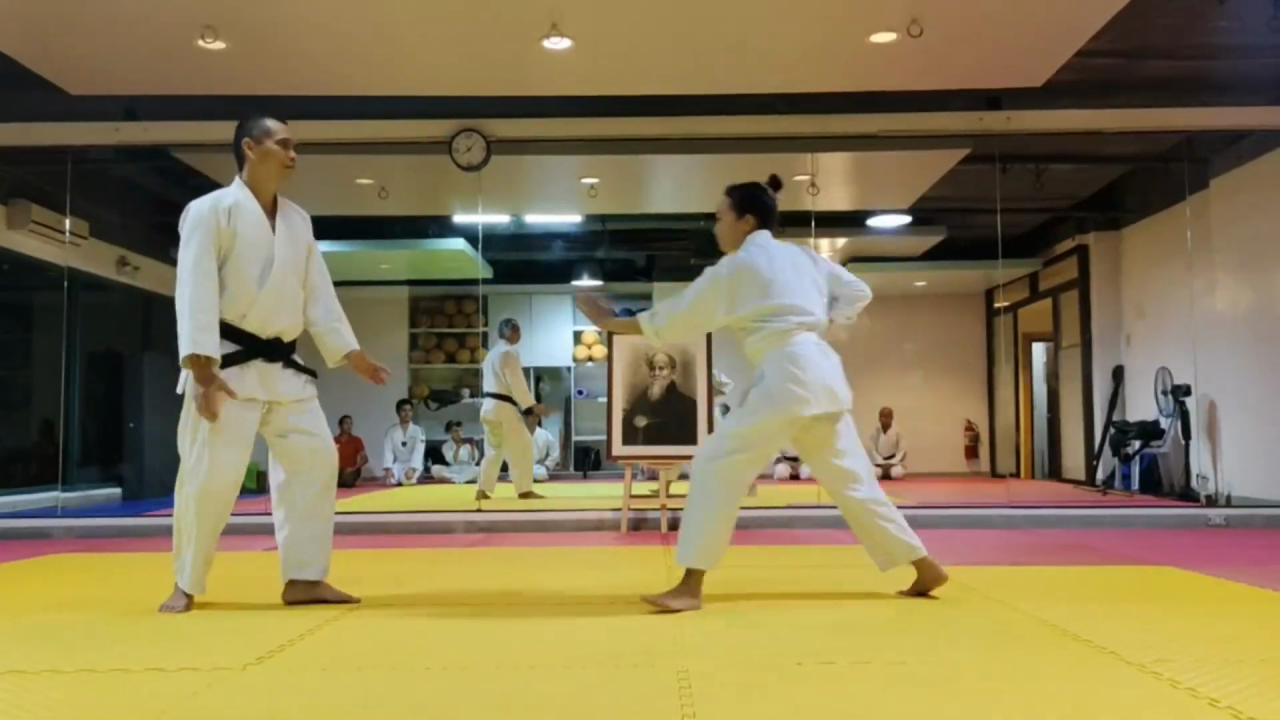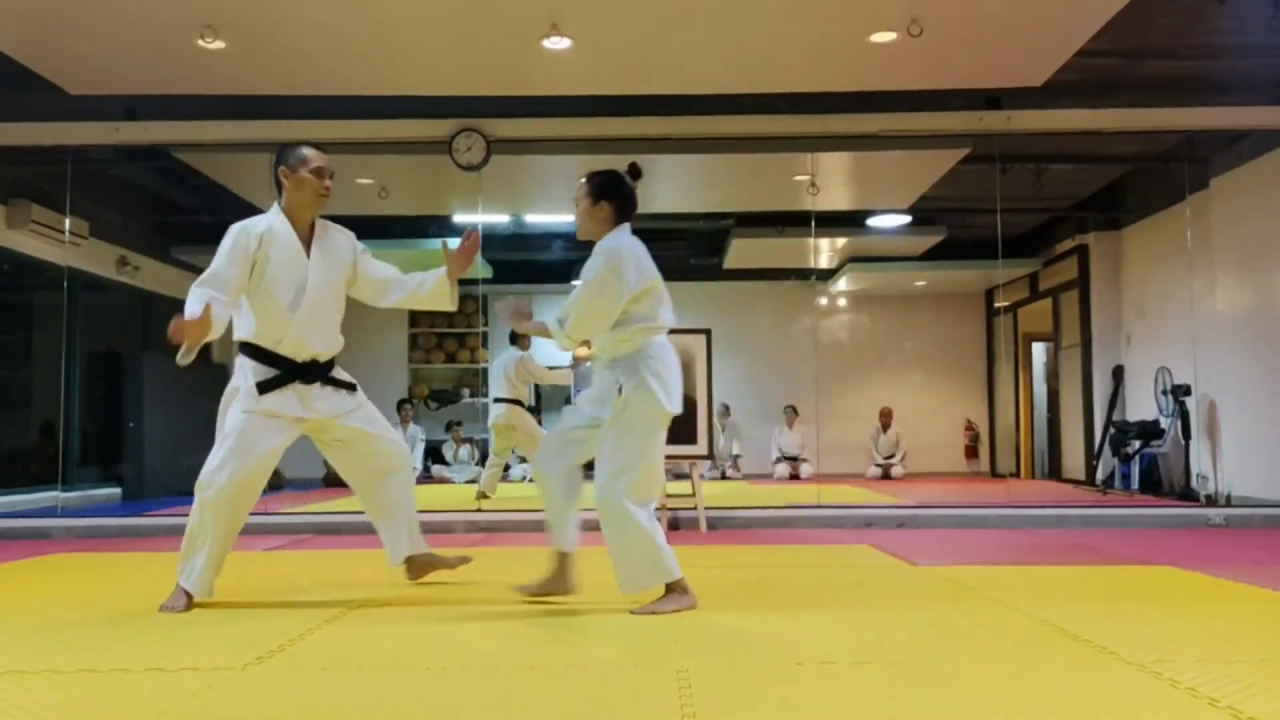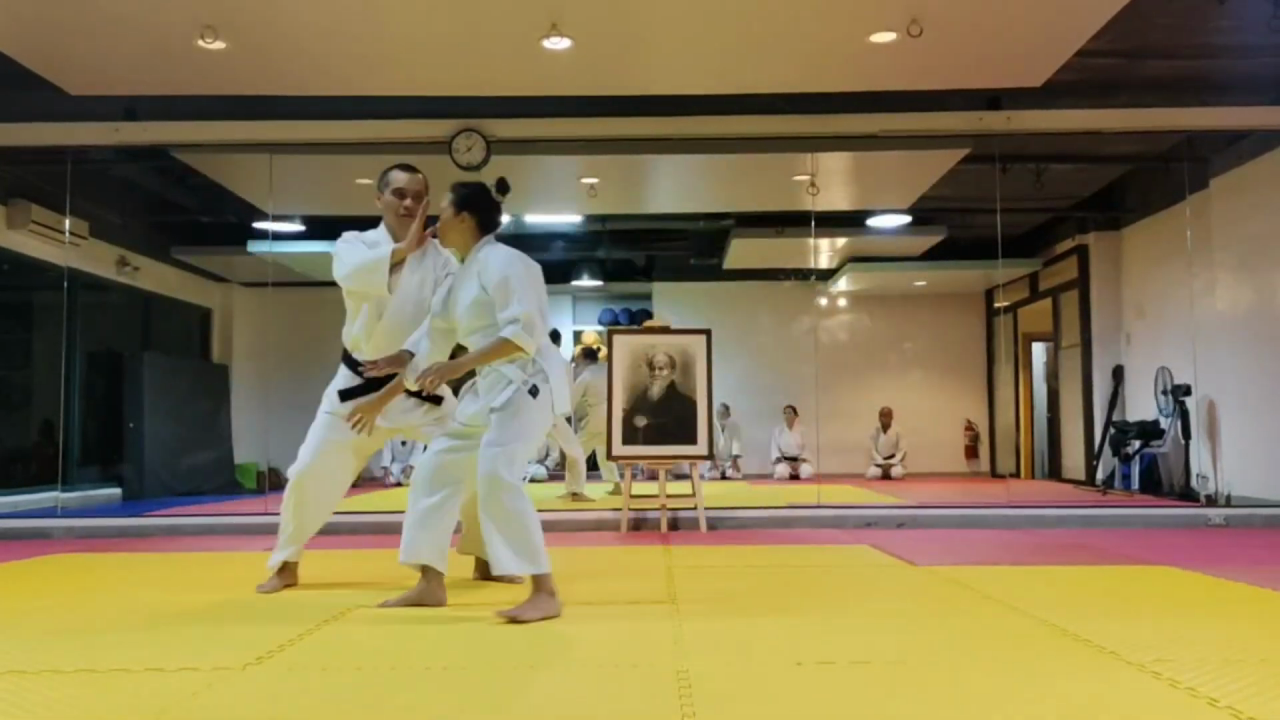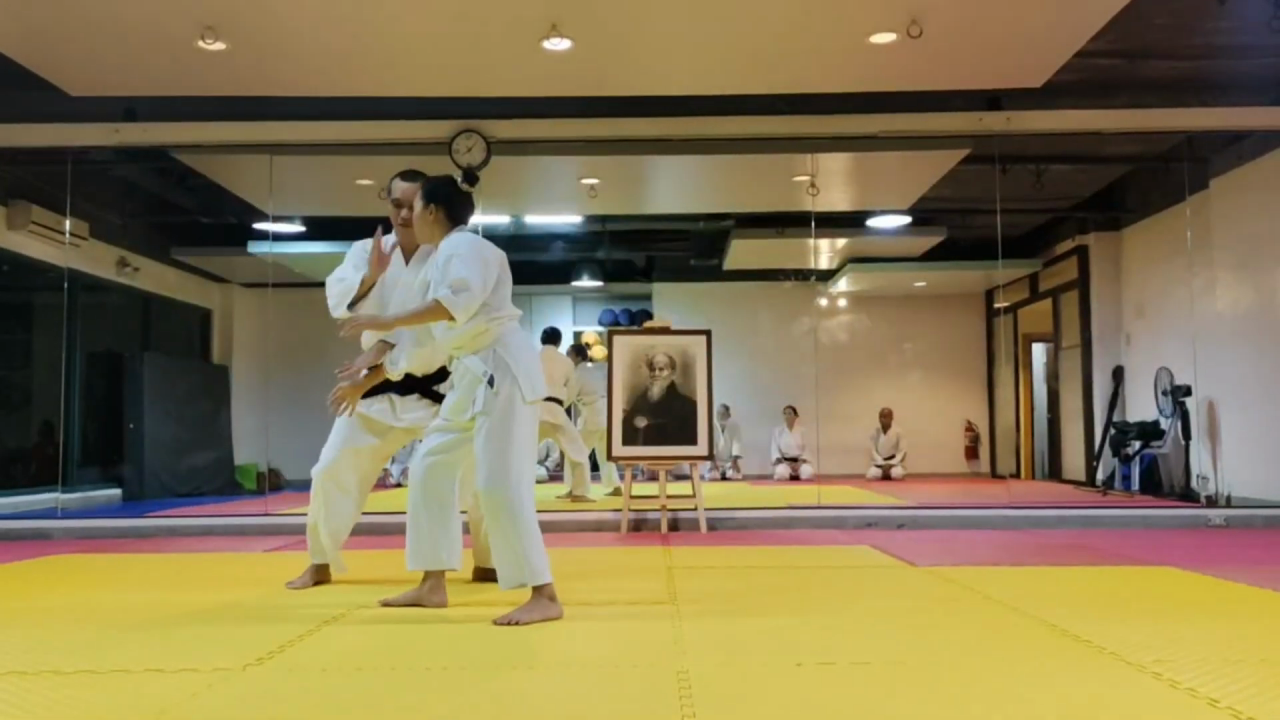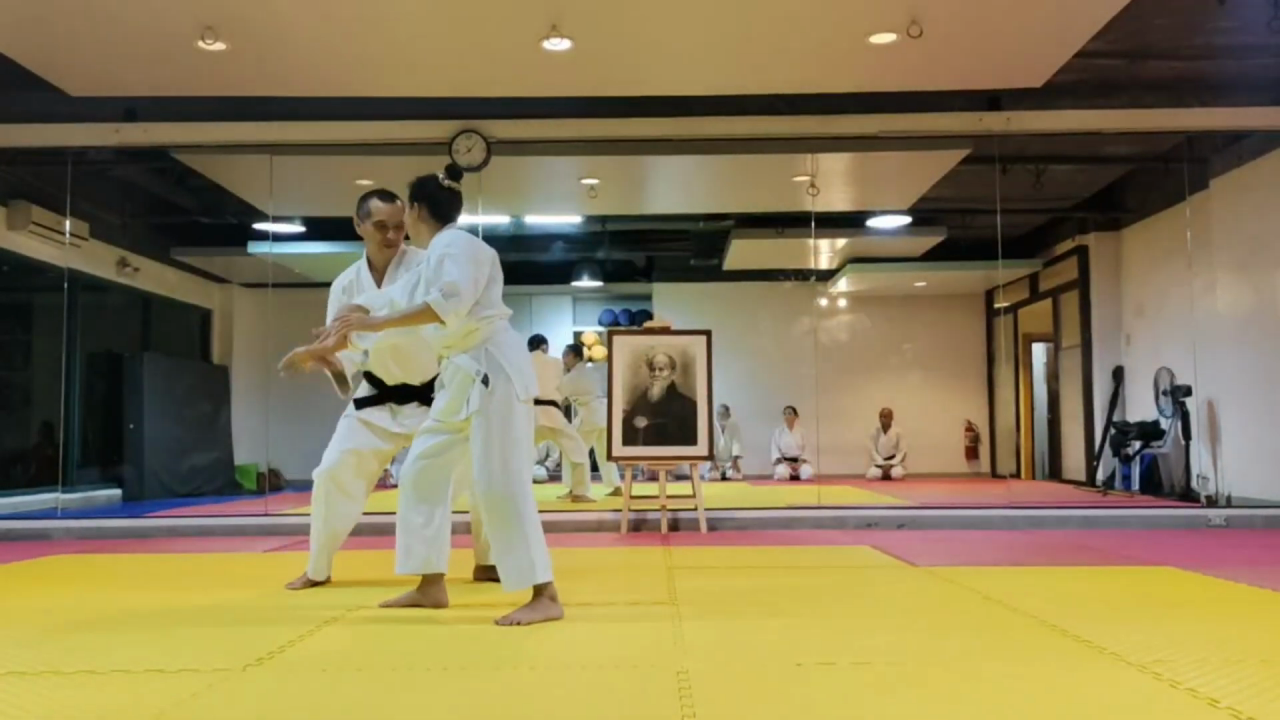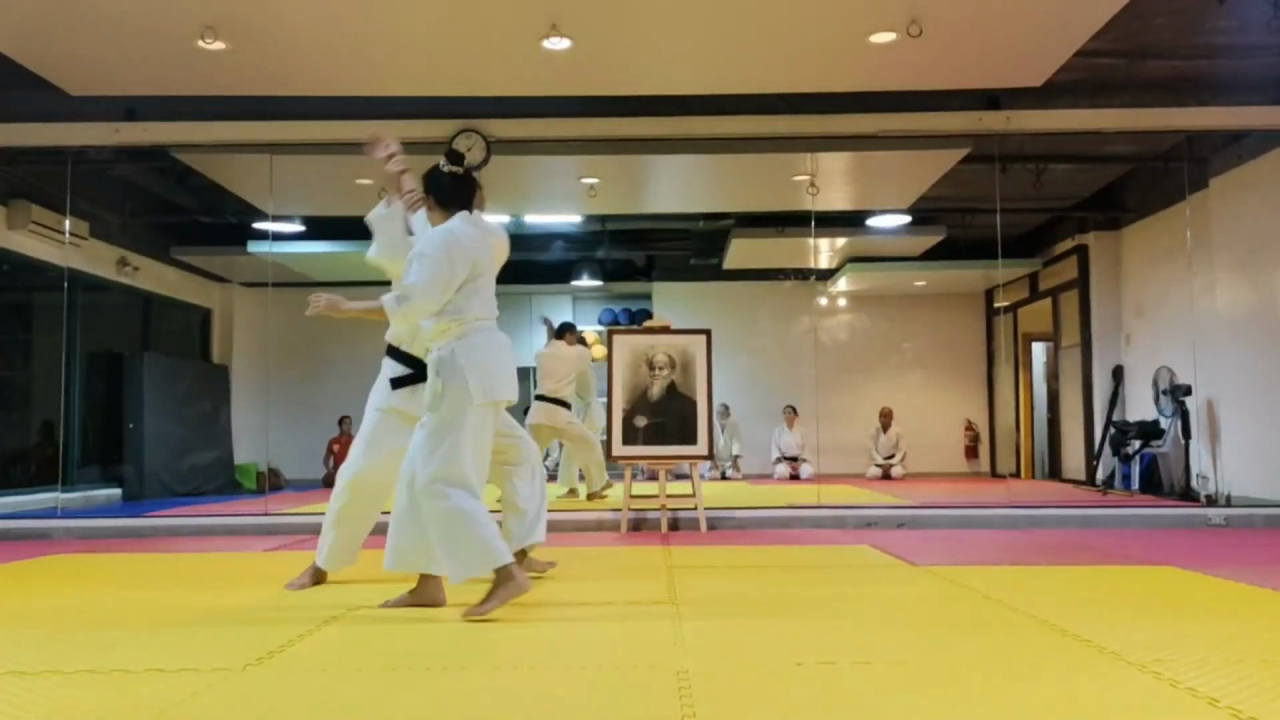
dt=0.3s
person 1, frame 1
left shoulder: (732, 269)
right shoulder: (800, 256)
left elbow: (671, 322)
right elbow: (857, 293)
left wrist: (612, 323)
left hip: (785, 377)
right hip: (821, 373)
left knee: (716, 470)
right knee: (851, 481)
left ankle: (692, 586)
right ankle: (924, 566)
person 1, frame 2
left shoulder: (612, 253)
right shoulder: (627, 251)
left elbow: (575, 326)
left wrist: (526, 323)
left hip: (640, 377)
right hip: (616, 377)
left knee: (621, 491)
right knee: (555, 455)
left ankle: (676, 589)
right ankle: (562, 570)
person 1, frame 3
left shoulder: (503, 263)
right shoulder: (460, 279)
left elbow: (524, 331)
right elbow: (434, 340)
left wrist: (458, 367)
left hip: (532, 381)
right hip: (494, 386)
left knee: (497, 473)
right knee: (437, 469)
left ankle: (545, 592)
right ankle: (430, 583)
person 1, frame 4
left shoulder: (464, 247)
right shoulder: (445, 259)
left elbow: (459, 302)
left wrist: (387, 321)
left hip: (503, 369)
right hip: (474, 376)
left knee: (500, 482)
right knee: (431, 467)
left ankle: (544, 596)
right ankle: (432, 584)
person 1, frame 5
left shoulder: (457, 246)
right shoulder: (436, 256)
left elbow: (452, 304)
right elbow: (389, 305)
left wrist: (375, 324)
right wrist: (327, 344)
left hip: (491, 369)
right hip: (463, 375)
left knee: (499, 482)
right knee: (422, 470)
left ankle: (545, 596)
right ankle: (430, 585)
person 1, frame 6
left shoulder: (443, 240)
right shoulder: (478, 233)
left elbow: (413, 301)
right elbow: (425, 234)
left hip: (465, 367)
right hip: (468, 368)
left knee: (440, 481)
right knee: (420, 474)
left ankle: (506, 573)
right ankle: (429, 583)
person 2, frame 1
left shoulder: (298, 220)
right shoulder: (212, 210)
left elbow: (318, 295)
right elbow: (196, 291)
left wrist: (350, 351)
right wrist: (200, 367)
left hip: (285, 365)
right hip: (231, 361)
left knee: (315, 461)
right knee: (210, 473)
left ankle: (302, 578)
right ankle: (185, 585)
person 2, frame 2
left shoulder: (342, 242)
right shoulder: (250, 235)
left elbow: (391, 287)
right elbow: (213, 292)
left wrist: (447, 275)
right wrist: (200, 324)
left hip: (326, 382)
right hip: (265, 381)
left knee: (389, 456)
right knee: (227, 478)
left ankle: (414, 555)
right ankle: (190, 583)
person 2, frame 3
left shoulder: (443, 259)
right shoulder: (355, 243)
right elbow: (356, 274)
left wrist: (401, 360)
right wrist: (404, 246)
left hip: (421, 388)
right hip: (359, 383)
right knee: (312, 470)
right ankle: (286, 560)
person 2, frame 4
right shoulder: (364, 253)
right elbow: (339, 300)
left wrist: (380, 355)
right wrist: (371, 275)
left hip: (435, 390)
right hip: (378, 390)
right knee: (333, 471)
left ankle: (490, 563)
right ankle: (322, 563)
person 2, frame 5
left shoulder: (423, 262)
right shoulder: (344, 285)
right elbow: (346, 360)
right wrist: (334, 368)
left hip: (437, 396)
right hip: (377, 399)
right knee: (334, 474)
left ankle: (491, 561)
right ankle: (319, 569)
person 2, frame 6
right shoulder: (410, 238)
right elbow: (394, 258)
right hip: (407, 382)
left knee: (519, 451)
right knee: (364, 471)
left ankle: (521, 549)
right ankle: (324, 563)
